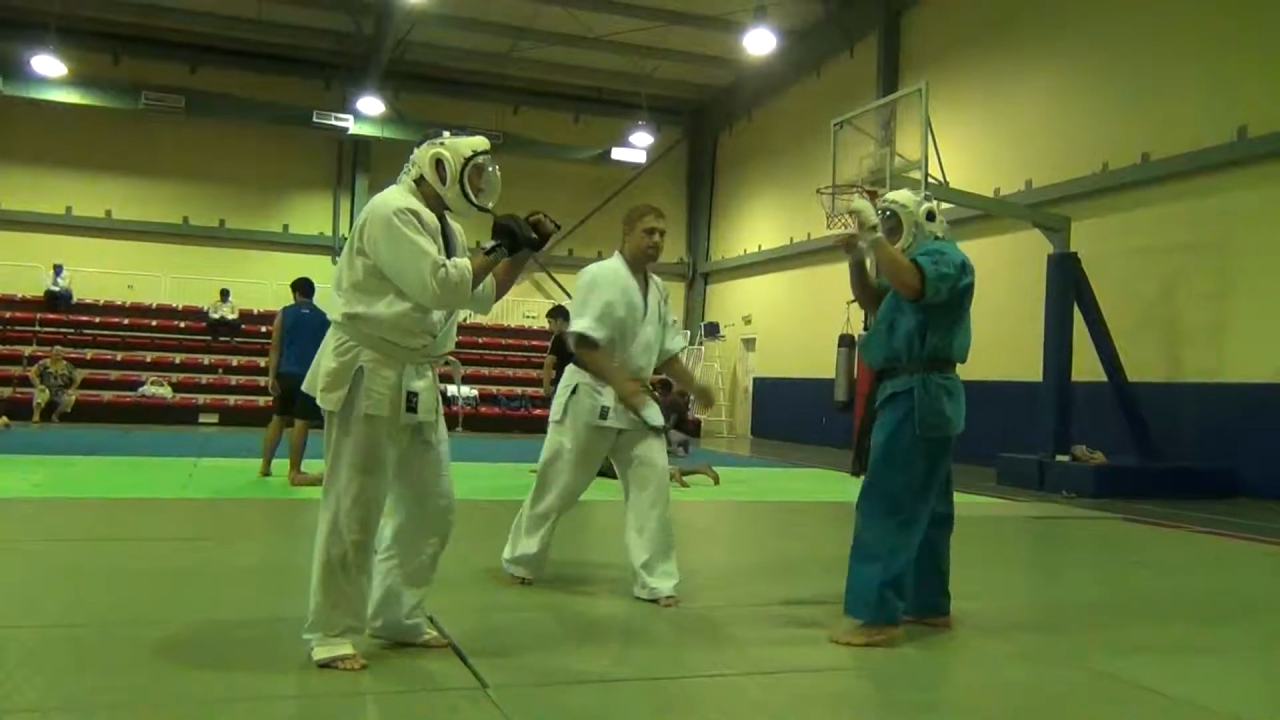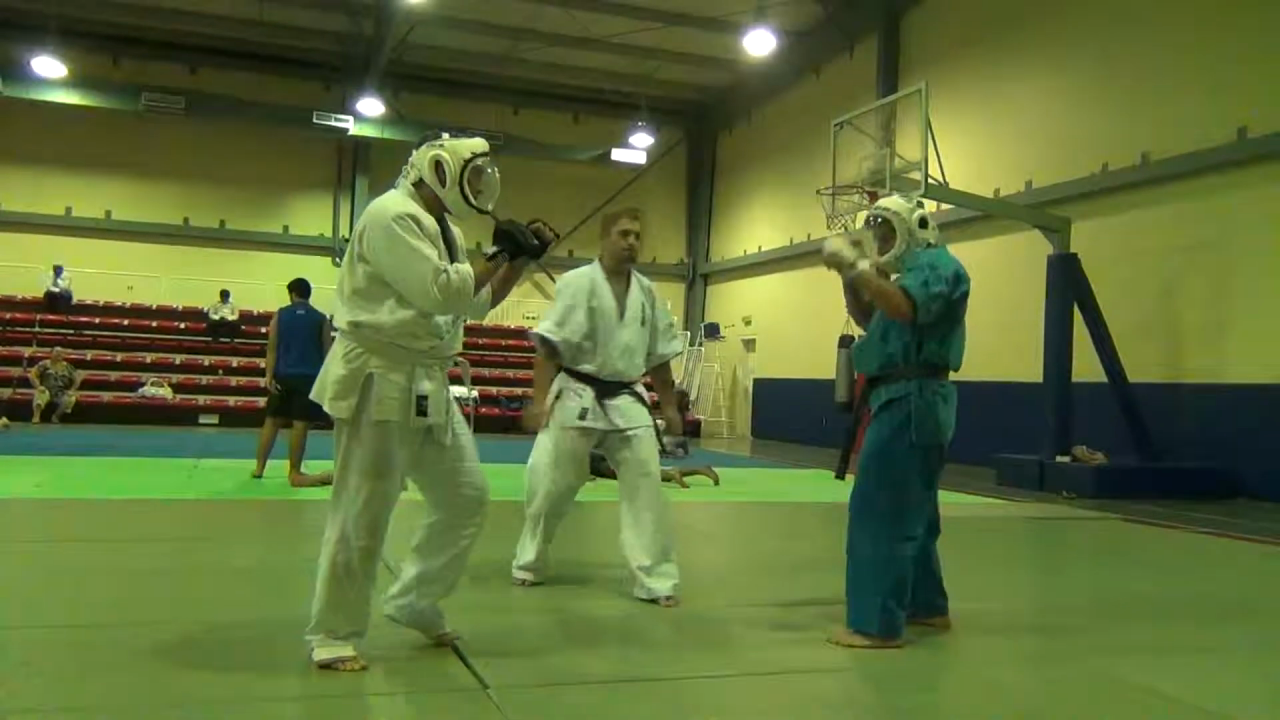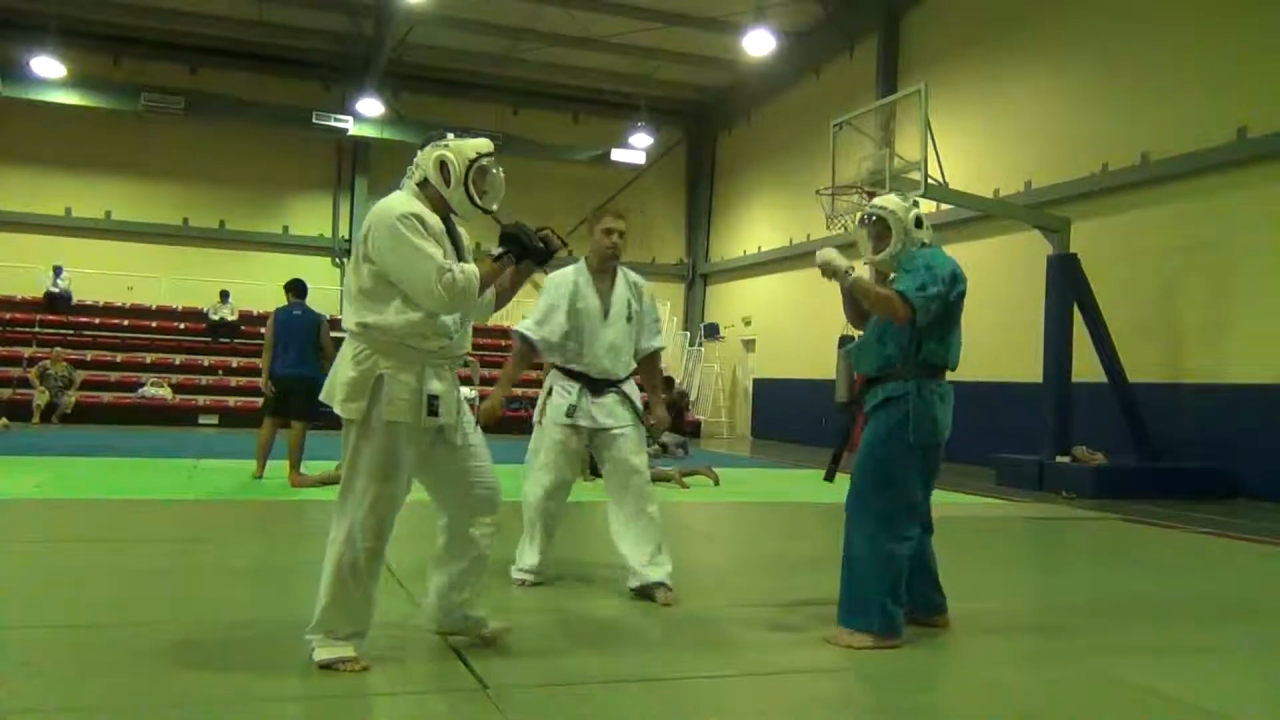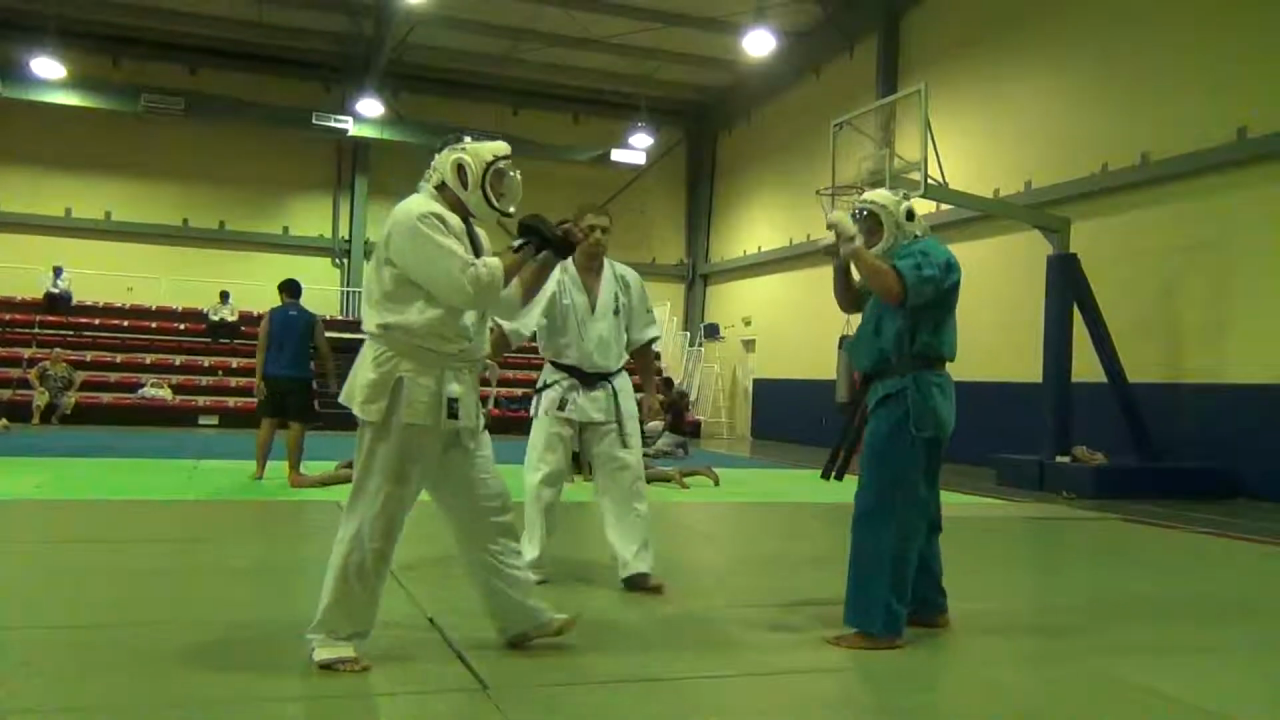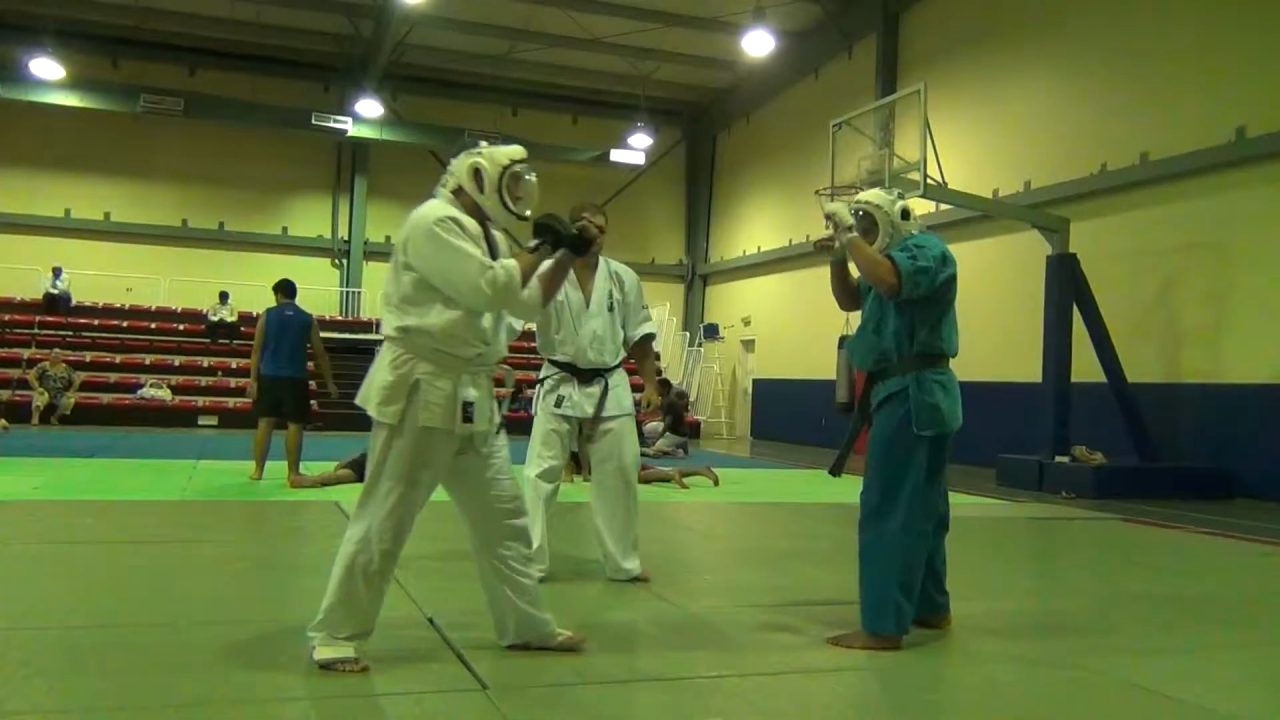
dt=0.1s
person 1, frame 1
left shoulder: (443, 225)
right shoulder: (393, 211)
left elbow: (479, 297)
right elbow: (437, 288)
left wrist: (522, 251)
right wrist: (496, 248)
left hip: (414, 381)
right hip: (369, 376)
left knee: (430, 506)
right knee: (353, 509)
left ankle: (393, 615)
right ankle: (331, 633)
person 1, frame 2
left shoulder: (442, 228)
right shoulder: (392, 216)
left elbow: (476, 303)
right elbow: (439, 294)
left wrist: (522, 257)
right wrist: (497, 254)
left hip: (425, 385)
right hip: (378, 381)
left knee: (466, 497)
right knee: (363, 515)
left ankle: (416, 603)
right ankle: (333, 635)
person 1, frame 3
left shoulder: (443, 226)
right shoulder: (398, 216)
left elbow: (480, 304)
right elbow: (445, 293)
left wrist: (528, 261)
right wrist: (504, 255)
left hip: (433, 385)
right hip: (389, 383)
left knee: (477, 499)
right knee: (368, 515)
left ankle: (453, 607)
right ankle: (334, 635)
person 1, frame 4
left shoulder: (462, 227)
right shoulder: (419, 218)
left elbow: (507, 301)
right elbow: (471, 288)
left wrist: (550, 255)
right wrist: (524, 247)
left hip: (453, 389)
right hip: (406, 385)
left knee: (488, 507)
right knee: (377, 516)
left ankle: (520, 616)
right ankle: (335, 635)
person 1, frame 5
left shoulder: (482, 232)
right shoulder: (437, 223)
left elbow: (529, 302)
right elbow: (490, 289)
left wrist: (568, 253)
right wrist: (541, 248)
left hip: (469, 392)
right hip: (422, 388)
left knee: (501, 513)
right knee: (387, 517)
left ankle: (527, 624)
right ankle: (335, 635)
person 2, frame 1
left shoulder: (945, 256)
right shoulder: (917, 261)
left elbow: (908, 285)
right elbow: (873, 304)
left wrist: (871, 234)
right wrist: (860, 252)
left hip: (919, 395)
right hip: (915, 395)
left knee: (887, 503)
right knee: (922, 505)
left ankle: (877, 617)
right ankle: (930, 604)
person 2, frame 2
left shoulder: (938, 266)
right shoulder: (912, 271)
left elbow: (902, 308)
right elbow: (867, 318)
left wrist: (856, 266)
right wrist: (851, 273)
left hip: (913, 401)
right hip: (907, 401)
left knee: (880, 511)
right knee: (911, 510)
left ankle: (878, 625)
right ankle: (927, 605)
person 2, frame 3
left shoulder: (935, 266)
right shoulder: (904, 271)
left elbow: (900, 312)
right elbow: (862, 318)
left wrist: (848, 270)
right wrist: (845, 279)
left hip: (910, 401)
right hip: (902, 400)
left knee: (876, 510)
right knee: (906, 509)
left ankle: (877, 624)
right ankle: (926, 606)
person 2, frame 4
left shoulder: (929, 255)
right shoulder: (900, 259)
left elbow: (891, 291)
right elbow: (852, 304)
left wrist: (852, 243)
right wrist: (843, 255)
left hip: (910, 395)
right hip: (901, 396)
left knee: (883, 508)
right knee: (912, 507)
left ankle: (879, 625)
right ankle: (927, 606)
person 2, frame 5
left shoulder: (924, 251)
right shoulder: (900, 256)
left elbow: (884, 278)
right elbow: (850, 301)
left wrist: (847, 234)
right wrist: (841, 246)
left hip: (914, 395)
right hip: (910, 395)
left knee: (890, 509)
right knee: (920, 506)
left ankle: (885, 625)
right ankle: (930, 605)
person 3, frame 1
left shoulder: (657, 289)
right shoulder: (601, 275)
left elbow: (664, 351)
right elbow: (583, 340)
left wrist: (691, 385)
right wrist: (619, 381)
left hip: (636, 399)
right hip: (590, 393)
left knee: (652, 483)
right knee: (560, 481)
left ankle: (657, 579)
right ankle: (521, 560)
person 3, frame 2
left shoulder: (647, 292)
right shoulder: (578, 282)
left elbow: (659, 355)
right elbow: (549, 342)
left wrist: (670, 406)
right wrist: (538, 399)
left hip: (626, 401)
right hip: (577, 397)
left knee: (646, 485)
right knee: (549, 485)
left ankle: (655, 580)
right ankle: (528, 564)
person 3, frame 3
left shoulder: (637, 288)
right shoulder: (565, 281)
left elbow: (648, 350)
right elbow: (529, 338)
left wrist: (657, 402)
right wrist: (501, 388)
left hip: (618, 397)
right hip: (569, 395)
left knee: (634, 483)
right knee: (546, 485)
left ankle: (650, 576)
right ankle: (530, 565)
person 3, frame 4
left shoulder: (628, 281)
right shoulder: (552, 278)
left elbow: (642, 341)
right elbow: (511, 329)
left wrist: (651, 391)
left hip: (611, 390)
right hip: (562, 389)
left knee: (625, 476)
right knee: (544, 477)
left ankle: (637, 566)
right ankle: (531, 563)
person 3, frame 5
left shoulder: (623, 278)
left elbow: (640, 335)
left wrist: (651, 384)
left hip: (609, 387)
right hip: (561, 385)
left knee: (619, 473)
right knee: (543, 474)
left ankle: (624, 560)
right ankle: (532, 559)
person 4, frame 1
left shoulder: (284, 313)
right shoulder: (323, 318)
left elbow: (275, 347)
left wrist: (272, 375)
left hip: (286, 374)
left knee: (278, 419)
right knee: (301, 423)
left ankle: (265, 465)
right ankle: (295, 472)
person 4, frame 2
left shoulder: (281, 314)
right shoulder: (321, 319)
left elbow: (272, 348)
right elbow: (328, 351)
left wrist: (269, 376)
left hip: (283, 375)
right hip: (309, 377)
left knee: (272, 421)
right knee: (300, 425)
left ankle: (259, 467)
right ankle: (294, 473)
person 4, frame 3
left shoulder: (276, 315)
right shoulder: (318, 319)
left elbow: (268, 348)
right elbow: (329, 352)
left wrist: (265, 376)
left hip: (279, 376)
right hip: (305, 378)
left knee: (269, 422)
right knee: (298, 425)
left ankle: (259, 468)
right ankle: (294, 473)
person 4, frame 4
left shoulder: (271, 315)
right shoulder: (312, 319)
left elbow: (261, 349)
right elbow: (325, 353)
left wrist: (259, 378)
right wrist: (332, 379)
left hip: (273, 377)
right hip: (299, 378)
left knee: (268, 423)
right knee: (296, 425)
left ankle: (259, 469)
right ankle: (294, 473)
person 4, frame 5
left shoulder: (267, 315)
right shoulder: (308, 320)
left elbow: (257, 350)
right elbow: (320, 353)
left wrist: (253, 379)
right wrist: (329, 382)
left hip: (269, 377)
right hip: (295, 378)
left knee: (265, 423)
right knee: (294, 426)
left ankle: (258, 470)
right ankle: (293, 472)
